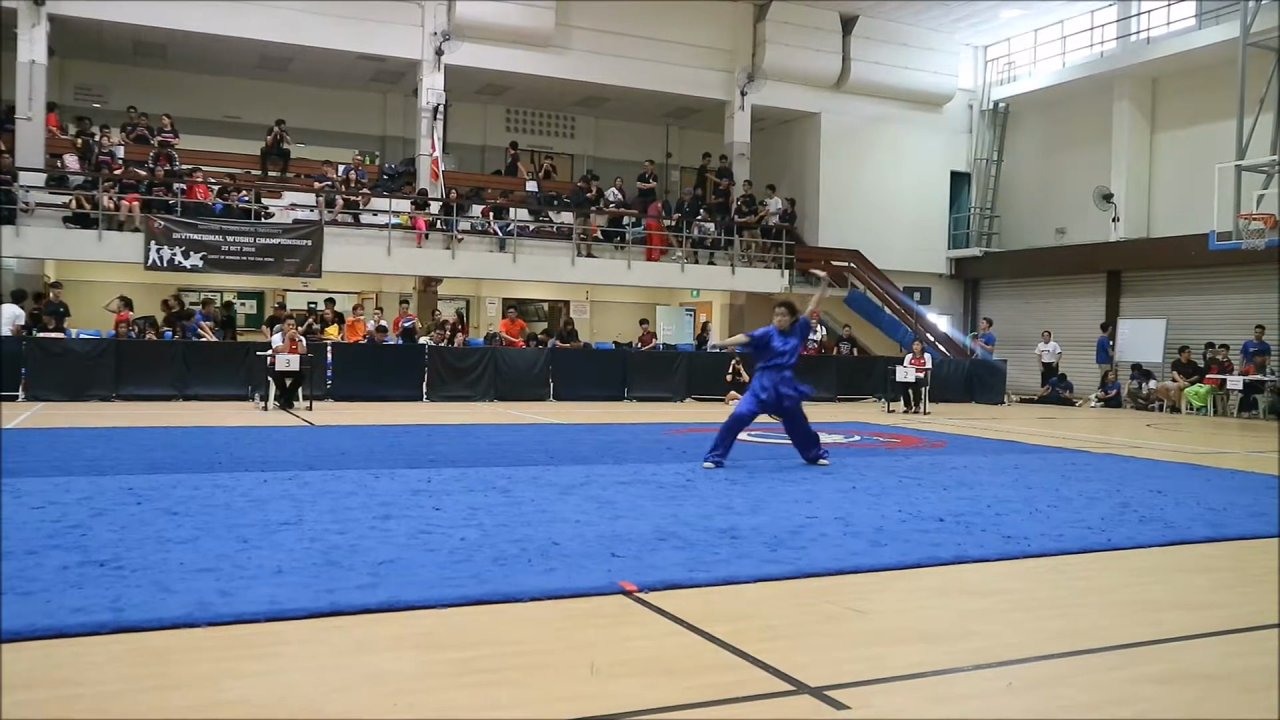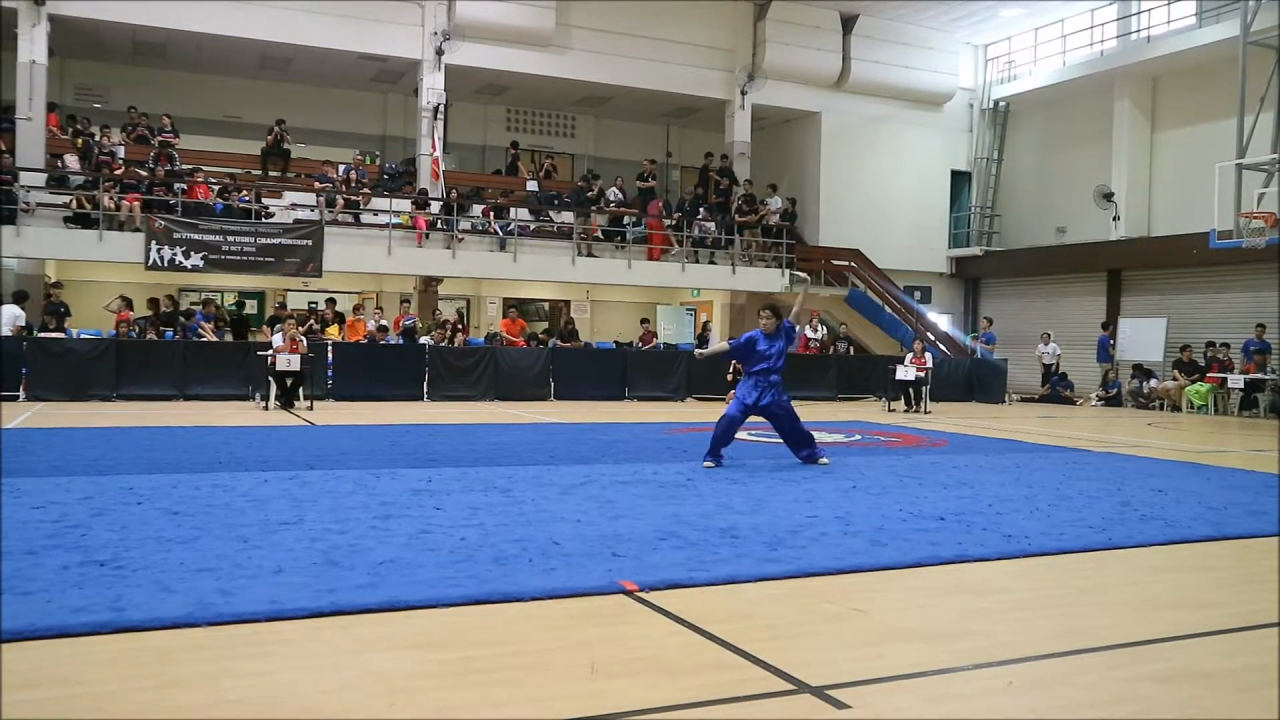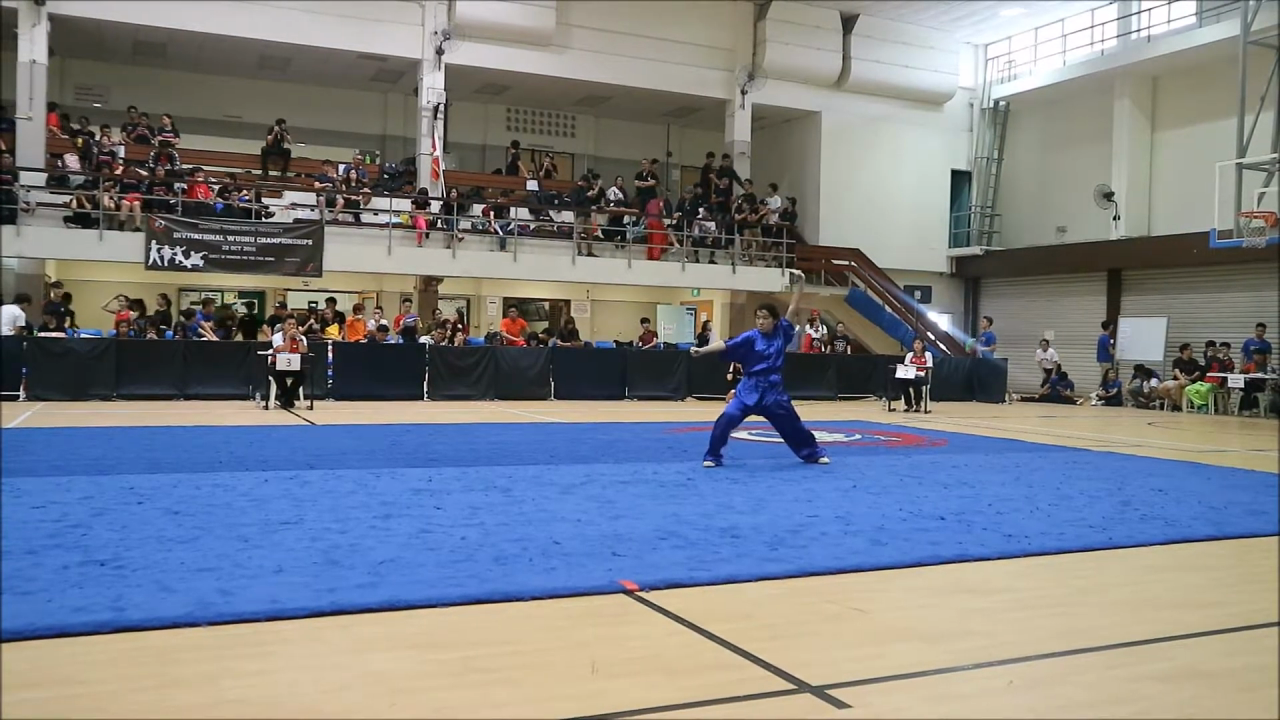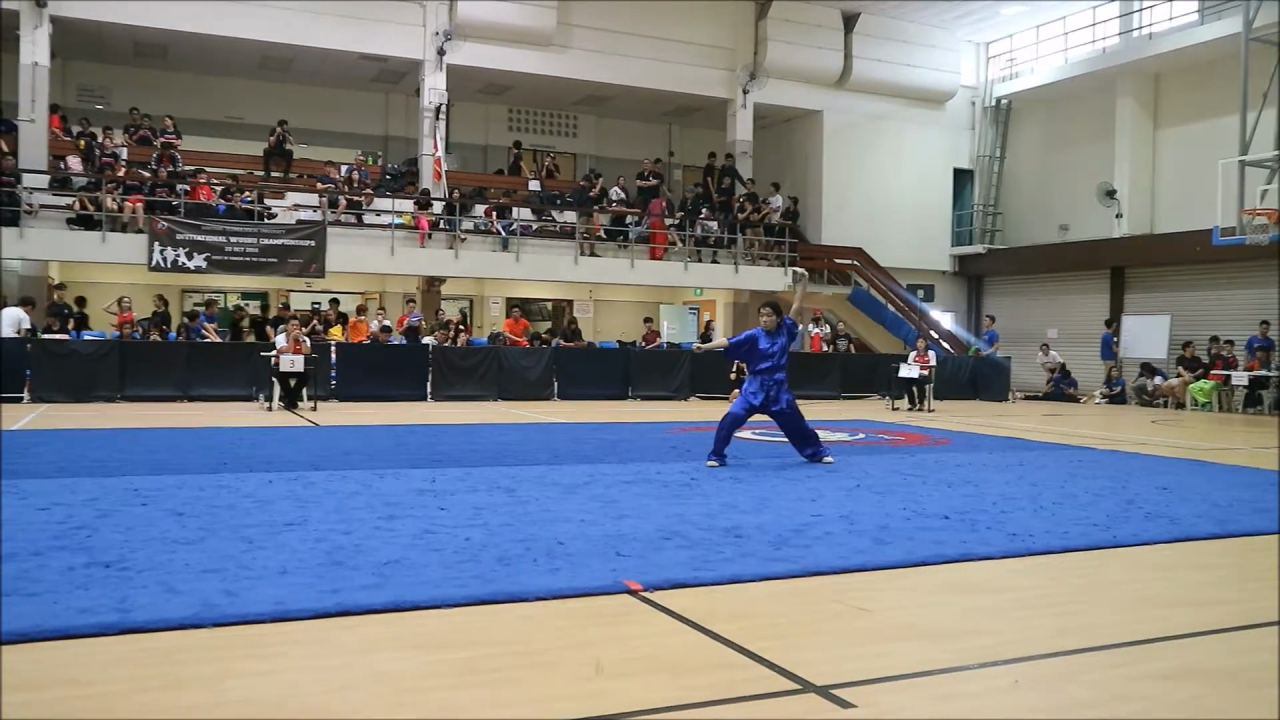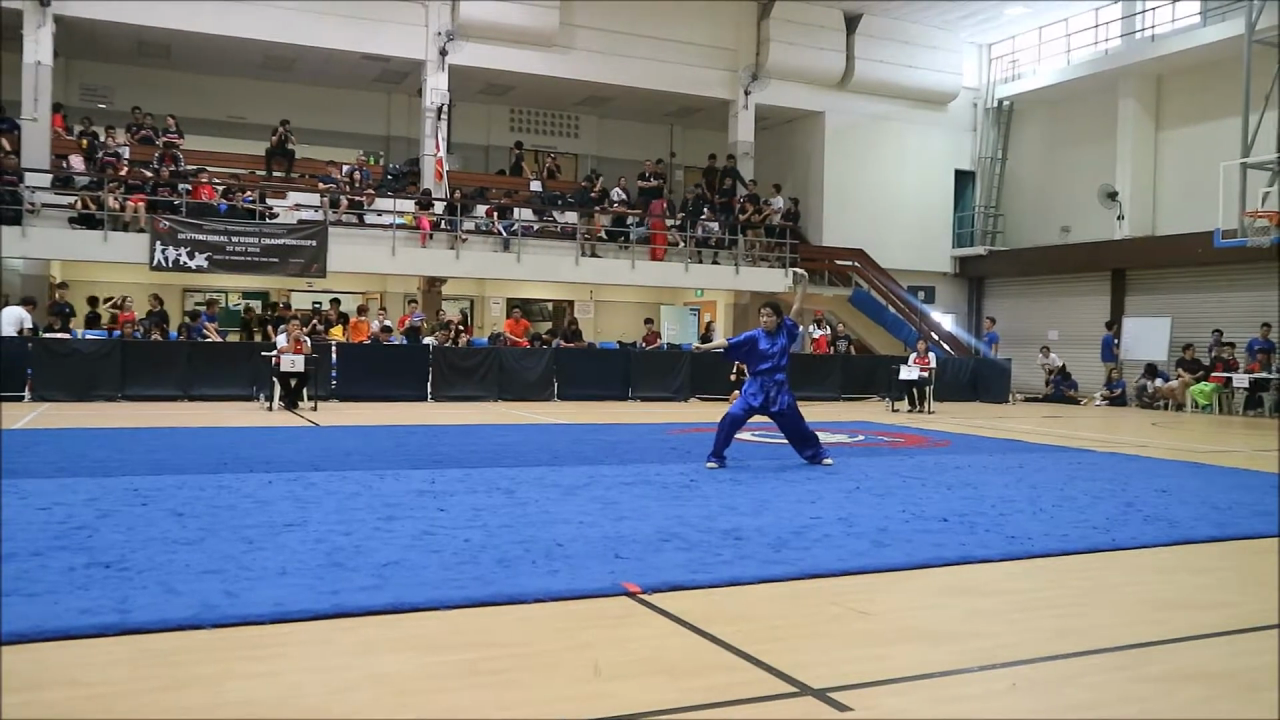
dt=0.2s
person 1, frame 1
left shoulder: (798, 331)
right shoulder: (767, 333)
left elbow: (812, 308)
right elbow: (746, 338)
left wrist: (824, 283)
right wrist: (721, 343)
left hip: (786, 387)
right hip: (762, 385)
left knee: (799, 424)
right knee: (739, 416)
left ankle: (816, 454)
right ankle: (715, 456)
person 1, frame 2
left shoulder: (784, 334)
right shoulder: (752, 337)
left elbow: (797, 310)
right elbow: (730, 345)
left wrist: (805, 285)
right wrist: (706, 352)
left hip: (774, 391)
right hip: (750, 389)
left knee: (792, 426)
right knee: (729, 419)
left ankle: (813, 454)
right ankle: (713, 457)
person 1, frame 3
left shoulder: (782, 333)
right shoulder: (750, 337)
left elbow: (793, 308)
right elbow: (726, 345)
left wrist: (800, 283)
right wrist: (702, 350)
left hip: (774, 390)
right hip: (750, 389)
left knee: (792, 425)
right knee: (728, 417)
left ankle: (814, 453)
right ankle: (712, 456)
person 1, frame 4
left shoulder: (785, 331)
right shoulder: (753, 336)
left elbow: (797, 306)
right elbow: (729, 342)
left wrist: (803, 281)
right wrist: (704, 347)
left hip: (779, 388)
right hip: (755, 387)
left knee: (797, 424)
right knee: (733, 417)
left ankle: (818, 452)
right ankle: (716, 456)
person 1, frame 5
left shoulder: (786, 332)
right shoulder: (754, 336)
left elbow: (797, 307)
right elbow: (729, 343)
left wrist: (803, 282)
right wrist: (704, 347)
left hip: (779, 389)
right hip: (755, 388)
left knee: (797, 426)
right knee: (732, 417)
left ankle: (818, 454)
right ankle: (716, 457)
